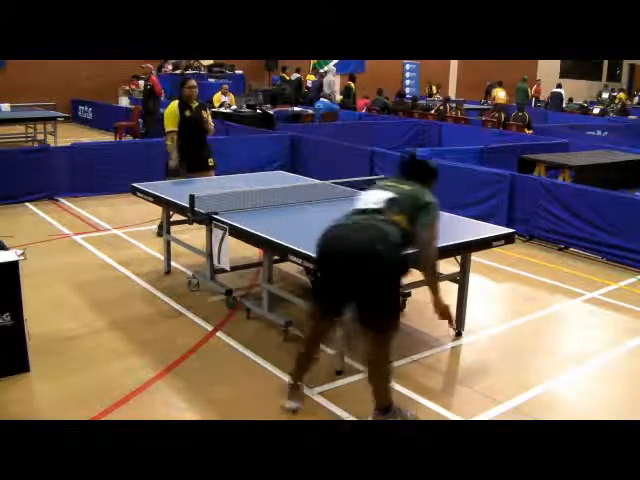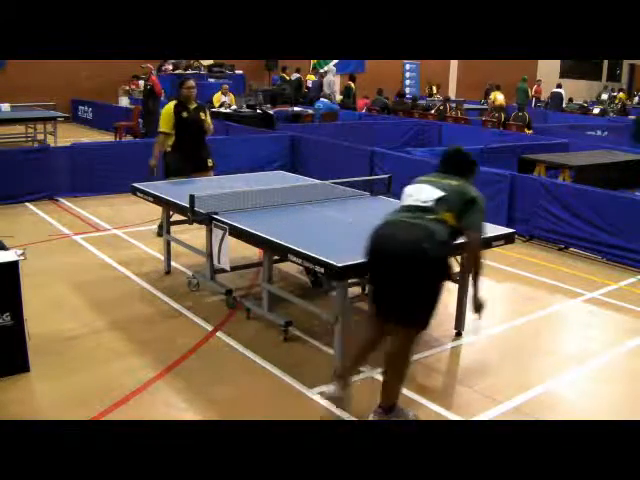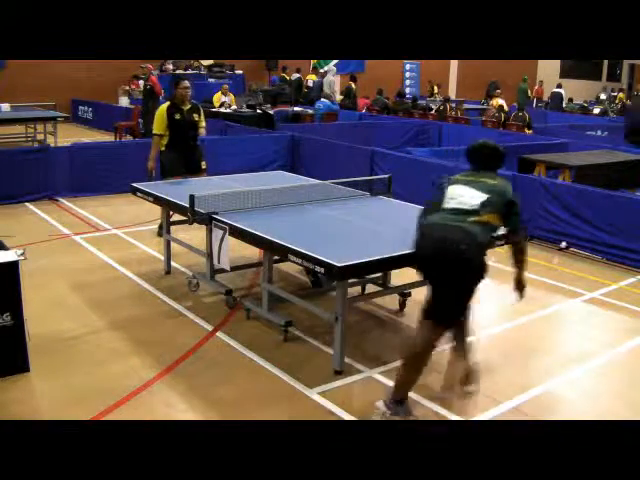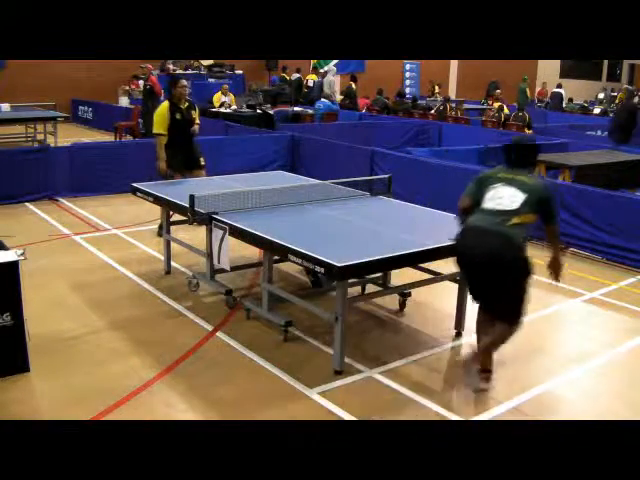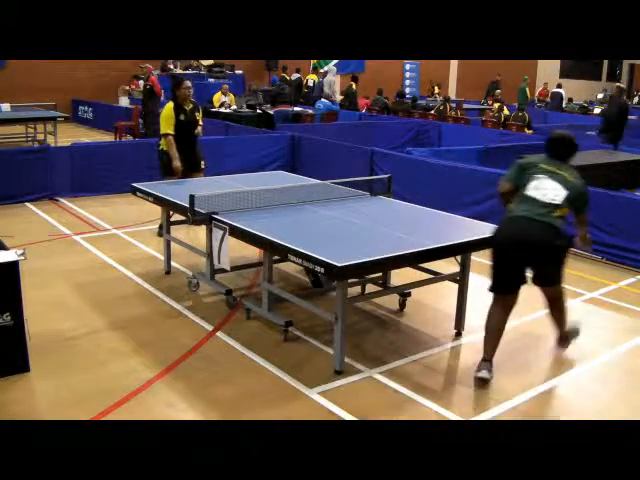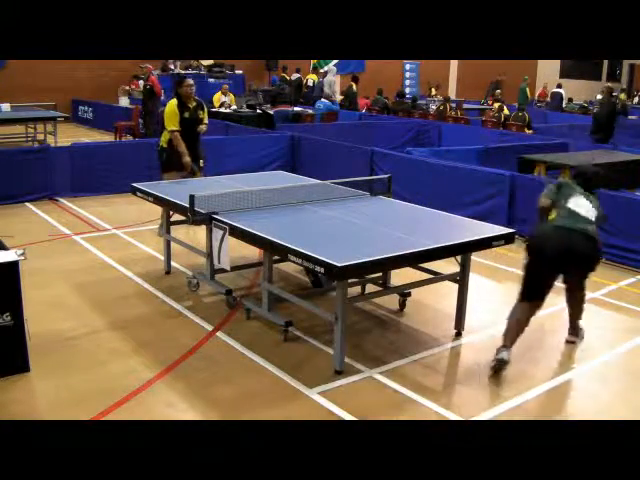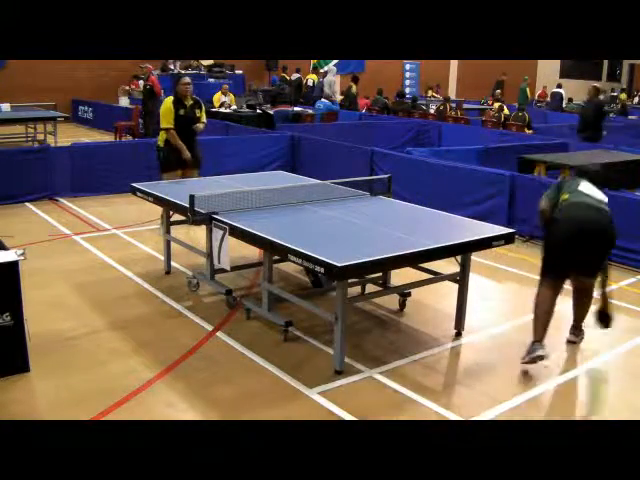
dt=0.2s
person 1, frame 1
left shoulder: (378, 188)
right shoulder: (425, 199)
right elbow: (426, 246)
right wrist: (436, 296)
left hip: (333, 240)
right hip: (374, 252)
left knee: (321, 321)
right knee: (379, 333)
left ankle: (294, 389)
right ankle: (383, 410)
person 1, frame 2
left shoulder: (418, 181)
right shoulder: (471, 194)
right elbow: (473, 243)
right wrist: (475, 290)
left hip: (383, 238)
right hip: (421, 249)
left knee: (381, 321)
right knee: (405, 332)
left ankle: (341, 380)
right ankle: (387, 410)
person 1, frame 3
left shoulder: (452, 181)
right shoulder: (506, 191)
left elbow: (424, 216)
right elbow: (517, 239)
right wrist: (519, 274)
left hip: (428, 239)
right hip: (462, 250)
right knee: (433, 326)
left ankle: (463, 363)
right ankle: (396, 402)
person 1, frame 4
left shoulder: (487, 175)
right shoulder: (543, 189)
left elbow: (463, 206)
right elbow: (552, 230)
right wrist: (556, 257)
left hip: (469, 242)
right hip: (504, 249)
left knee: (487, 307)
right knee: (507, 320)
left ankle: (483, 371)
right ankle: (474, 360)
person 1, frame 5
left shoulder: (527, 162)
right shoulder: (577, 182)
left elbow: (504, 190)
right elbow: (581, 217)
right wrist: (583, 234)
left hip: (510, 231)
right hip: (546, 239)
left knee: (503, 299)
right knee: (551, 288)
left ankle: (486, 362)
right ankle: (563, 335)
person 1, frame 6
left shoulder: (561, 185)
right shoulder: (595, 203)
left elbow: (543, 205)
right wrist: (594, 252)
left hip: (551, 240)
right hip: (585, 247)
left knee: (527, 302)
right knee: (575, 286)
left ankle: (505, 348)
right ankle: (574, 329)
person 1, frame 7
left shoulder: (565, 182)
right shoulder: (603, 198)
left elbow: (543, 208)
left wrist: (551, 234)
left hip: (570, 219)
right hip: (602, 225)
left knee: (549, 284)
right knee: (584, 284)
left ankle: (537, 344)
right ankle: (576, 329)
person 2, frame 1
left shoulder: (203, 107)
right shoulder: (175, 107)
left elbow: (209, 130)
right elbow: (171, 135)
left wrist: (209, 127)
right wrist: (173, 157)
left hip: (201, 151)
right hip: (180, 154)
right ankle: (163, 223)
person 2, frame 2
left shoulder: (202, 107)
right shoulder: (171, 108)
left elbow: (208, 131)
right elbow: (163, 135)
left wrist: (209, 128)
right wrist: (155, 157)
left hip: (200, 151)
right hip: (178, 154)
right ankle: (164, 223)
person 2, frame 3
left shoulder: (196, 107)
right shoulder: (165, 109)
left elbow: (201, 126)
right elbow: (157, 136)
left wrist: (201, 131)
right wrist: (152, 159)
left hip: (193, 151)
right hip: (172, 153)
right ankle: (164, 223)
person 2, frame 4
left shoulder: (192, 104)
right shoulder: (165, 108)
right elbow: (159, 135)
left wrist: (196, 127)
right wrist: (161, 159)
left hip: (190, 149)
right hip: (171, 152)
right ankle: (164, 224)
person 2, frame 5
left shoulder: (195, 106)
right shoulder: (170, 109)
right elbow: (168, 136)
left wrist: (199, 129)
right wrist: (175, 159)
left hip: (192, 150)
right hip: (173, 152)
person 2, frame 6
left shoulder: (200, 104)
right shoulder: (173, 106)
left elbow: (204, 122)
right elbow: (174, 133)
left wrist: (203, 127)
right wrist: (184, 155)
left hip: (193, 149)
right hip: (172, 150)
person 2, frame 7
left shoulder: (198, 103)
right shoulder: (169, 103)
left elbow: (202, 121)
right elbow: (168, 130)
left wrist: (201, 126)
right wrist: (183, 149)
left hip: (190, 147)
right hip: (170, 148)
